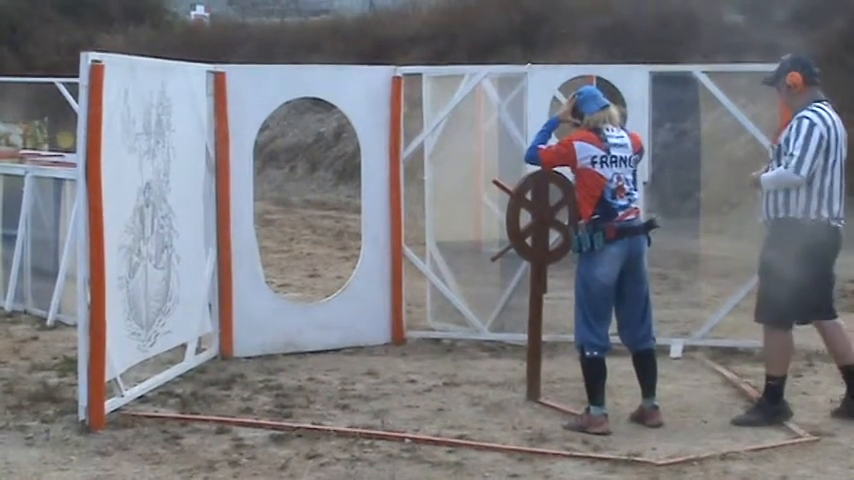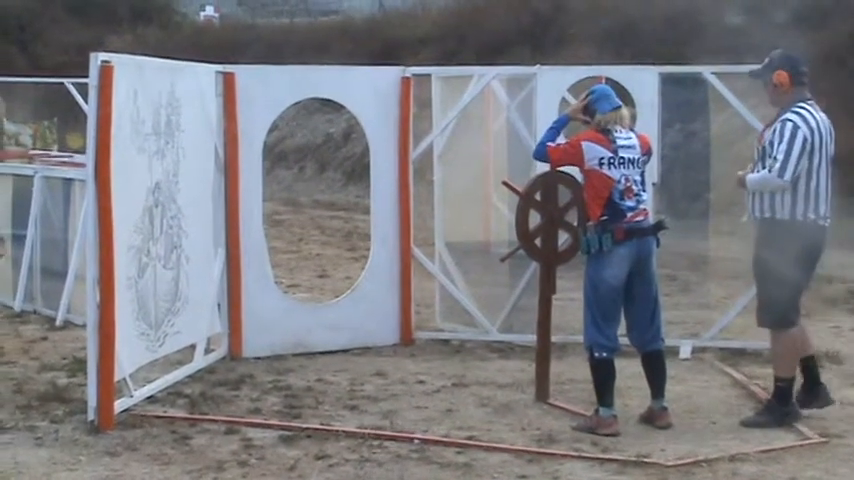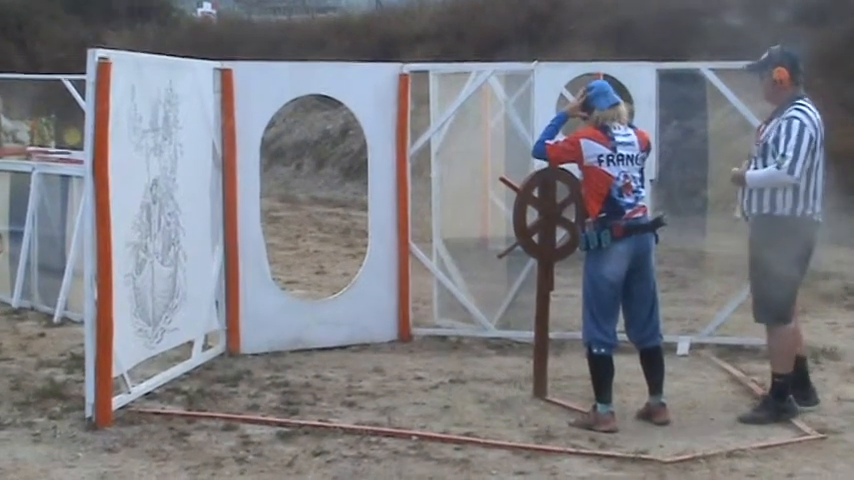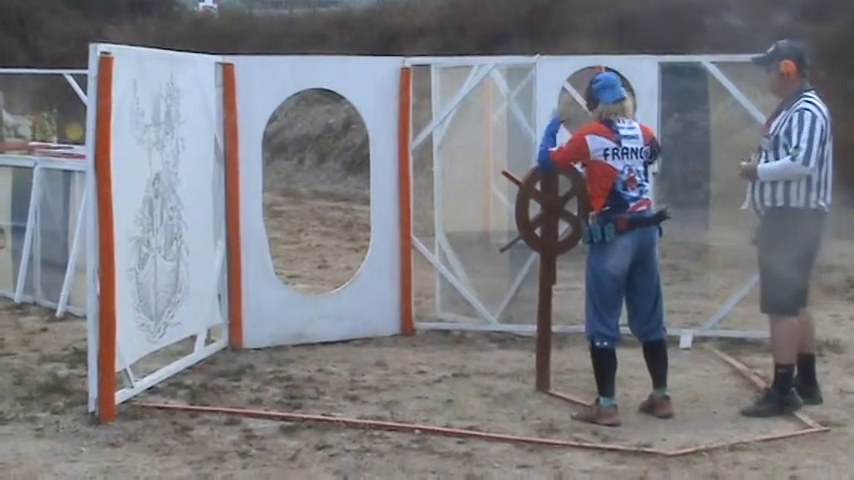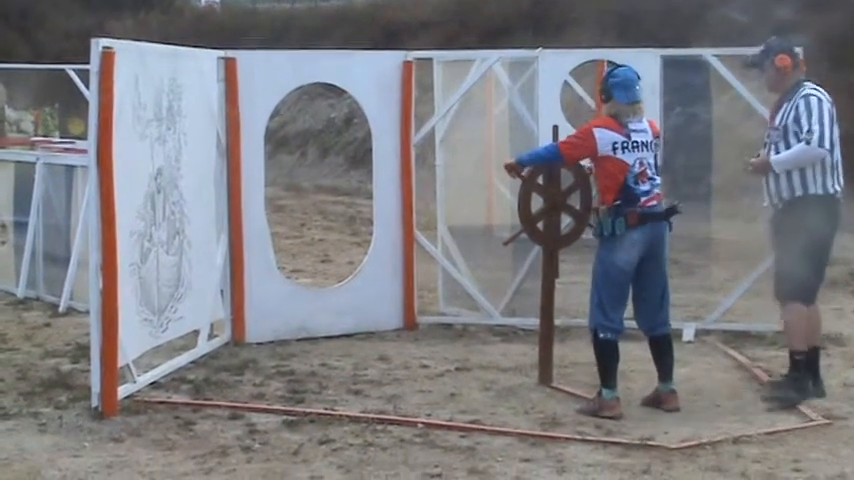
dt=0.4s
person 1, frame 1
left shoulder: (807, 121)
left elbow: (794, 174)
left wrist: (761, 178)
right wrist: (771, 174)
left hip: (796, 230)
right hip: (821, 228)
left knee: (776, 317)
right knee: (821, 314)
left ankle: (773, 401)
person 1, frame 2
left shoulder: (791, 122)
right shoulder: (817, 118)
left elbow: (779, 177)
left wrist: (747, 180)
right wrist: (758, 176)
left hip: (786, 230)
right hip: (806, 227)
left knee: (779, 317)
right knee: (787, 312)
left ankle: (783, 402)
right ankle: (812, 385)
person 1, frame 3
left shoulder: (797, 120)
right shoulder: (790, 116)
left elbow: (788, 174)
left wrist: (747, 177)
right wrist: (752, 173)
left hip: (783, 226)
right hip: (780, 224)
left knee: (776, 313)
right knee: (782, 310)
left ankle: (780, 398)
right ankle: (801, 386)
person 1, frame 4
left shoulder: (807, 111)
right shoulder: (789, 109)
left elbow: (802, 165)
left wrist: (758, 170)
left hip: (795, 219)
right hip: (783, 218)
left knee: (781, 305)
right knee: (795, 302)
left ankle: (782, 391)
right ankle: (806, 382)
person 1, frame 5
left shoulder: (811, 98)
right shoulder: (784, 106)
left elbow: (817, 149)
left wrist: (771, 162)
left hip: (812, 207)
right hip: (792, 208)
left knee: (793, 292)
right knee: (800, 293)
left ankle: (801, 375)
right ankle: (807, 373)
person 2, frame 1
left shoulder: (579, 142)
right shoulder: (633, 141)
left elbow: (533, 155)
left wrist: (557, 119)
right wrist: (612, 124)
left hip: (601, 243)
right hip: (635, 238)
left knee: (592, 332)
right knee: (639, 329)
left ankle: (596, 414)
right ankle: (650, 406)
person 2, frame 2
left shoulder: (588, 143)
right shoulder: (642, 143)
left elbow: (541, 151)
left wrist: (566, 117)
right wrist: (620, 123)
left hip: (609, 245)
right hip: (643, 240)
left knee: (601, 334)
right knee: (648, 330)
left ankle: (606, 415)
right ankle: (659, 408)
person 2, frame 3
left shoulder: (586, 140)
right shoulder: (640, 139)
left elbow: (540, 149)
left wrist: (565, 114)
right wrist: (619, 119)
left hip: (608, 242)
right hip: (642, 236)
left knee: (600, 330)
right knee: (646, 327)
left ankle: (603, 412)
right ankle: (657, 404)
person 2, frame 4
left shoulder: (590, 136)
right shoulder: (644, 133)
left elbow: (548, 161)
left wrist: (553, 124)
left hip: (612, 236)
right hip: (645, 230)
left knee: (602, 325)
right knee: (649, 320)
left ankle: (606, 405)
right ankle: (661, 397)
person 2, frame 5
left shoulder: (599, 130)
right shoulder: (652, 129)
left elbow: (557, 152)
left wrist: (519, 162)
left hip: (623, 230)
right hip: (656, 225)
left knee: (605, 317)
right knee: (655, 315)
left ankle: (608, 398)
right ankle: (667, 390)
